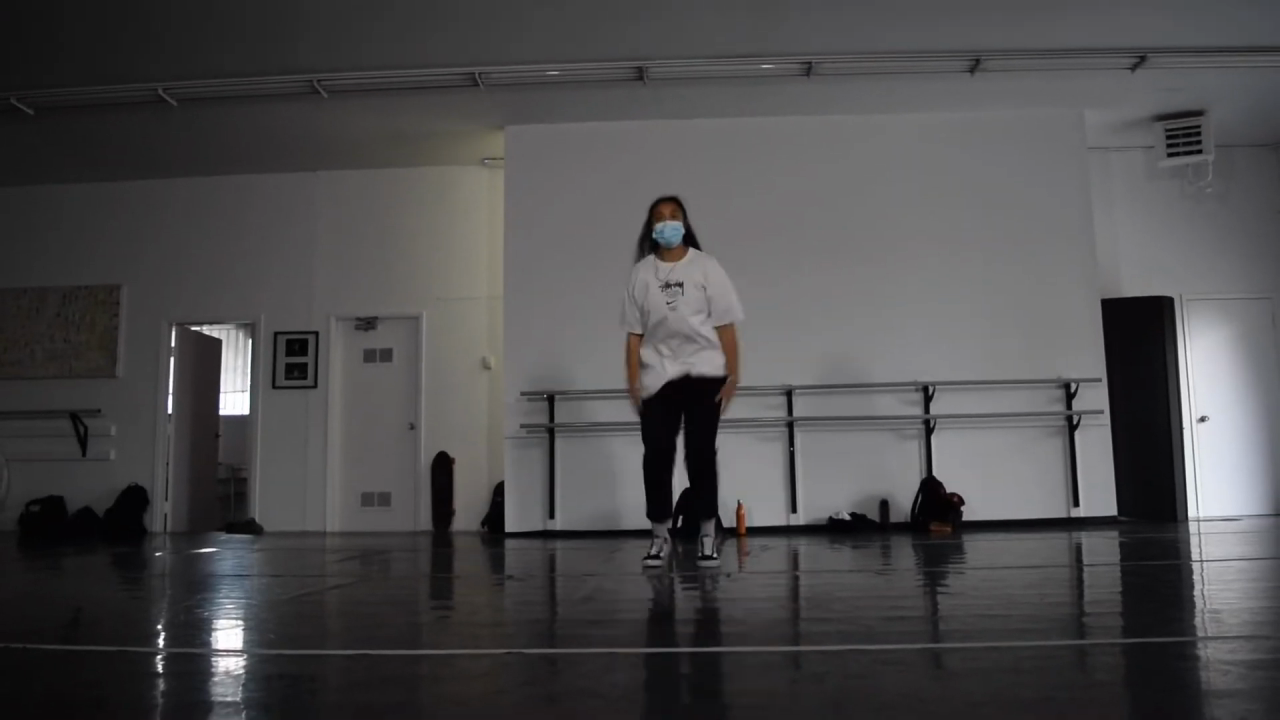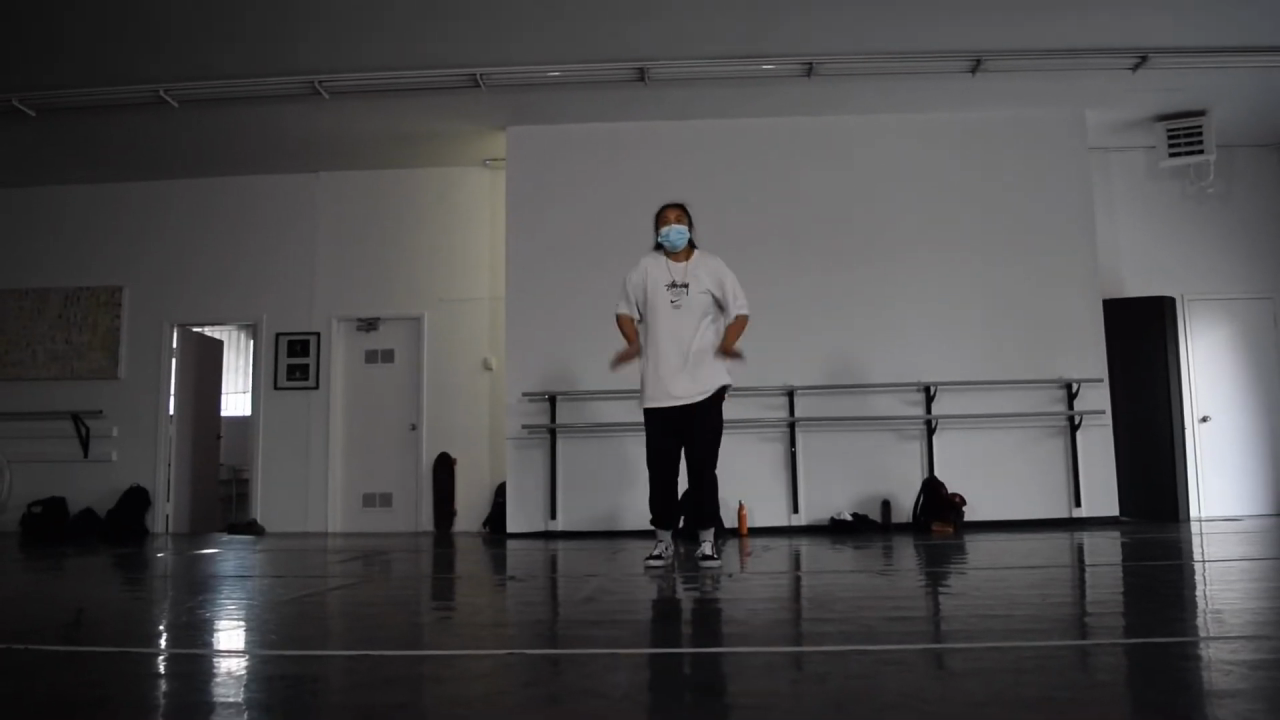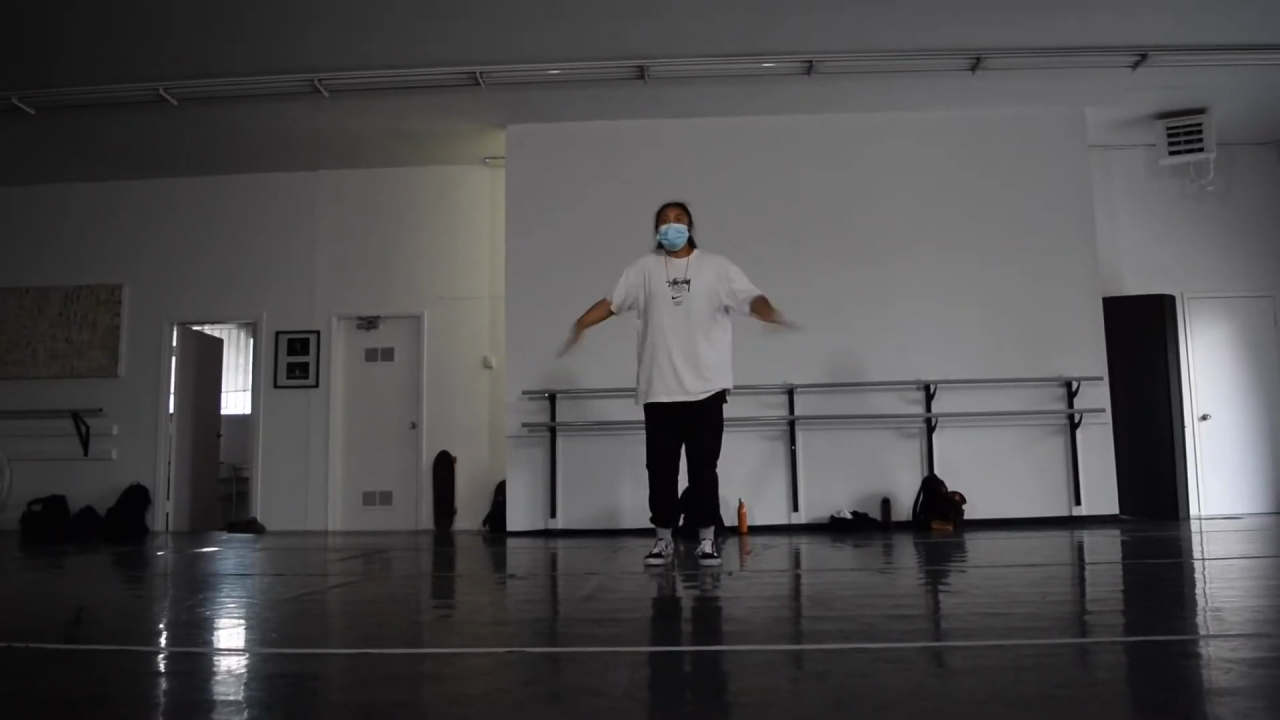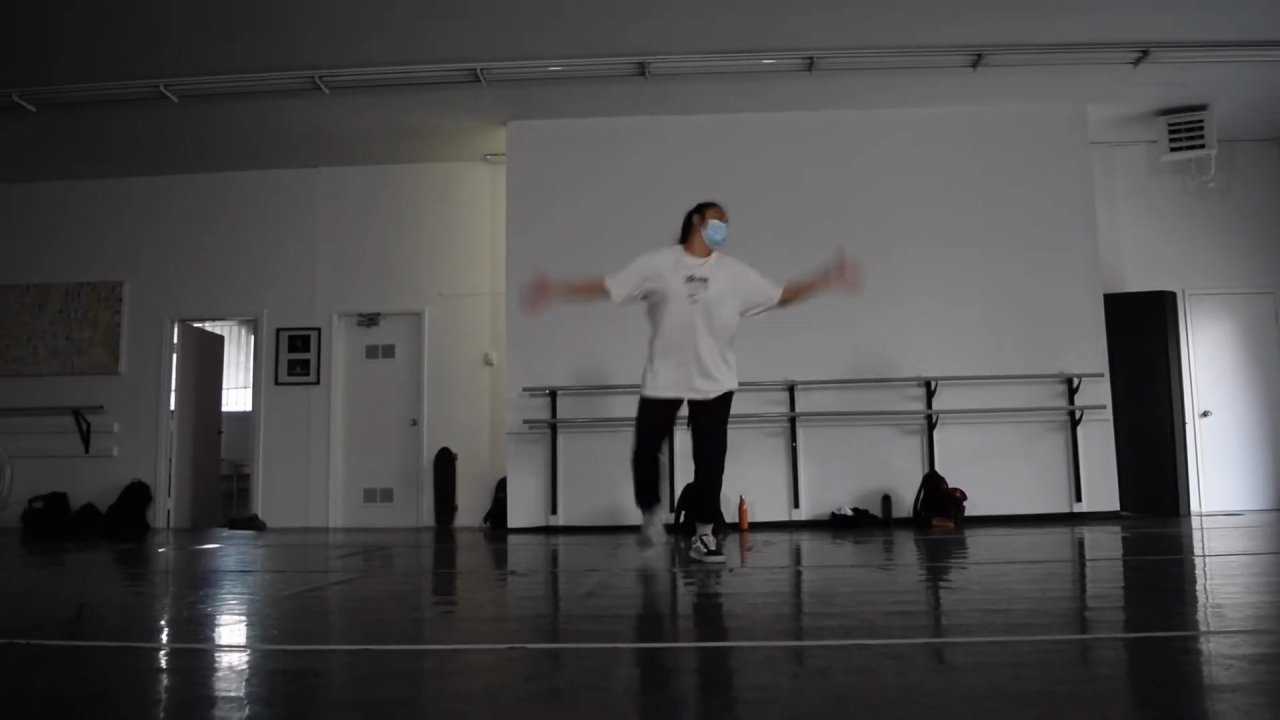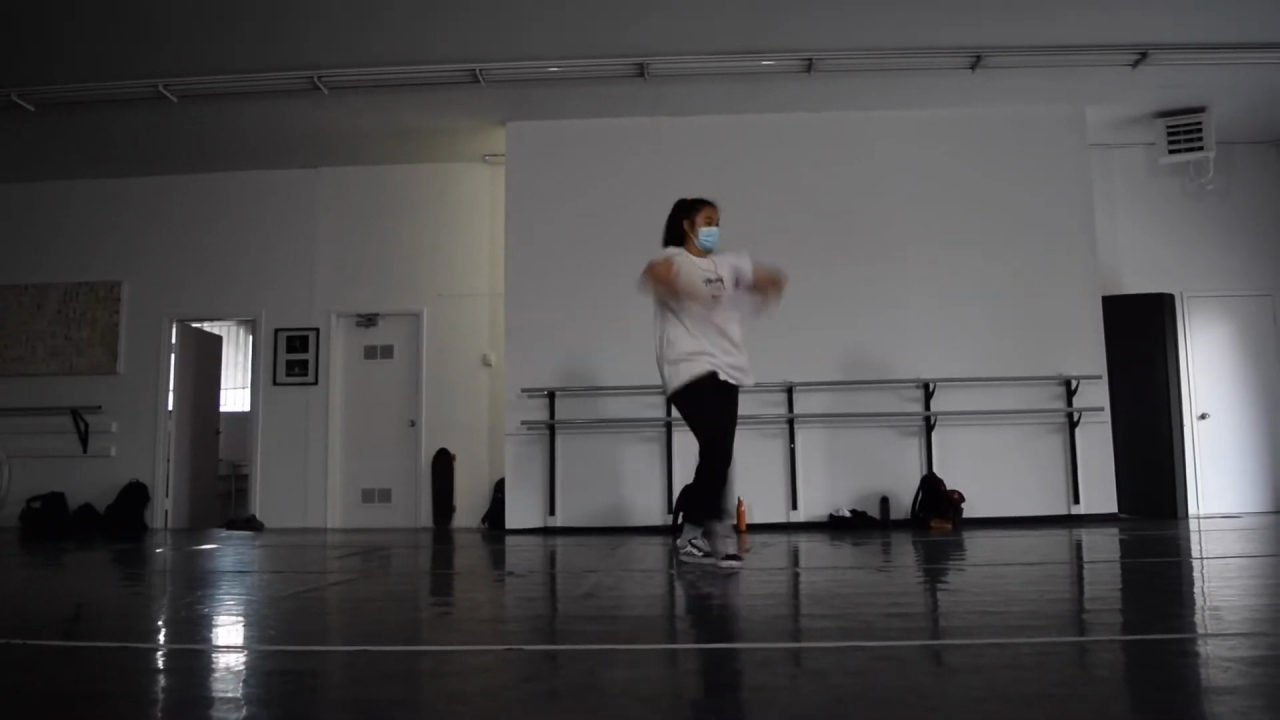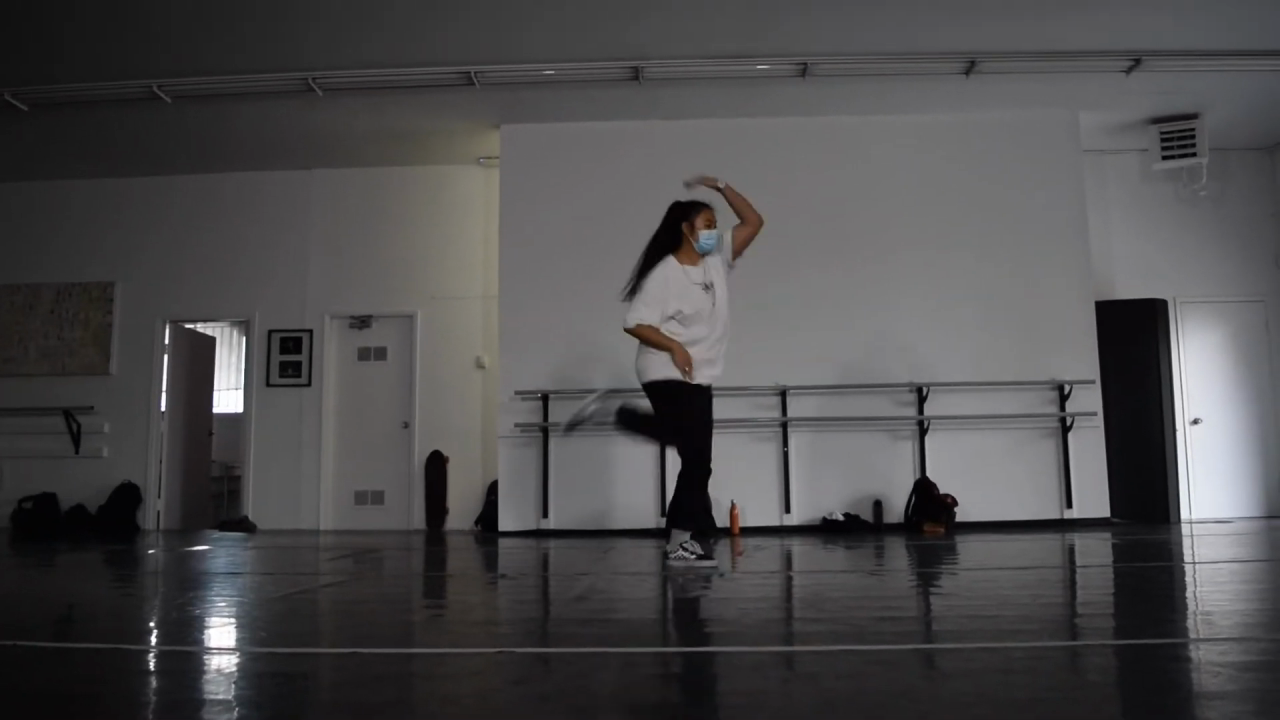
dt=0.4s
person 1, frame 1
left shoulder: (706, 267)
right shoulder: (641, 273)
left elbow: (725, 324)
right elbow: (634, 334)
left wrist: (733, 375)
right wrist: (633, 383)
left hip: (705, 370)
right hip: (659, 376)
left knee: (701, 451)
right knee: (657, 456)
left ankle: (707, 534)
right ankle: (661, 535)
person 1, frame 2
left shoulder: (712, 266)
right shoulder: (645, 268)
left elbow: (739, 311)
right elbow: (625, 312)
left wrist: (728, 343)
right wrist: (633, 343)
left hip: (705, 386)
right hip: (659, 389)
left knee: (702, 465)
right knee: (661, 466)
left ankle: (706, 540)
right ankle: (664, 540)
person 1, frame 3
left shoulder: (715, 266)
right shoulder: (644, 268)
left elbow: (753, 297)
right elbow: (611, 302)
left wrist: (767, 311)
right wrist: (581, 325)
left hip: (706, 386)
right hip: (659, 387)
left knee: (703, 463)
right knee: (660, 465)
left ankle: (707, 539)
right ankle: (664, 539)
person 1, frame 4
left shoulder: (733, 271)
right shoulder: (657, 263)
left elbow: (780, 296)
right elbow: (609, 287)
left wrist: (825, 279)
right wrist: (557, 291)
left hip: (713, 382)
right hip: (663, 380)
left knee: (711, 461)
right knee: (646, 453)
left ankle: (704, 536)
right ankle: (652, 516)
person 1, frame 5
left shoulder: (729, 263)
right shoulder: (672, 260)
left elbow: (772, 278)
right elbow: (655, 273)
left wrist: (767, 282)
right wrist: (691, 293)
left hip: (726, 371)
right hip: (690, 371)
left knee: (719, 454)
right knee: (716, 445)
left ankle: (691, 535)
right ankle: (714, 530)
person 1, frame 6
left shoulder: (717, 257)
right shoulder: (663, 275)
left elbow: (754, 222)
right elbow: (635, 324)
left wrist: (721, 187)
right wrist: (673, 345)
left hip: (700, 376)
right hip: (667, 370)
left knee: (698, 458)
right knee: (686, 441)
left ankle: (683, 538)
